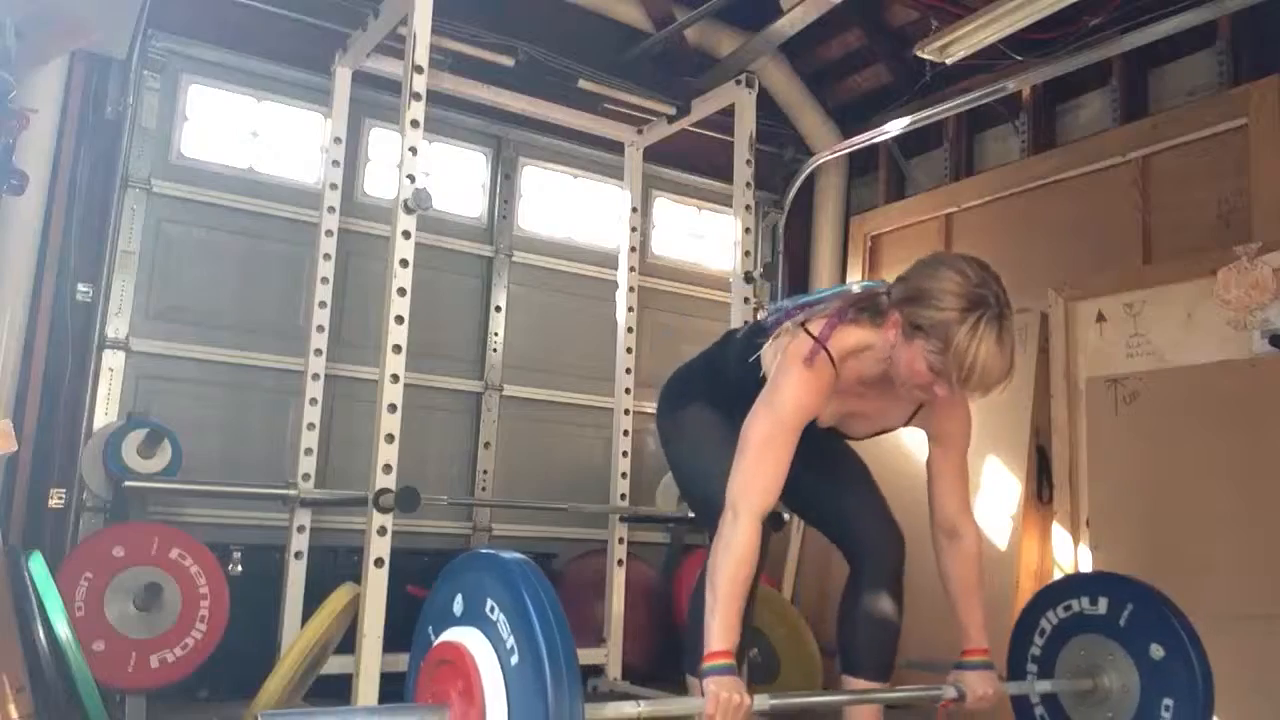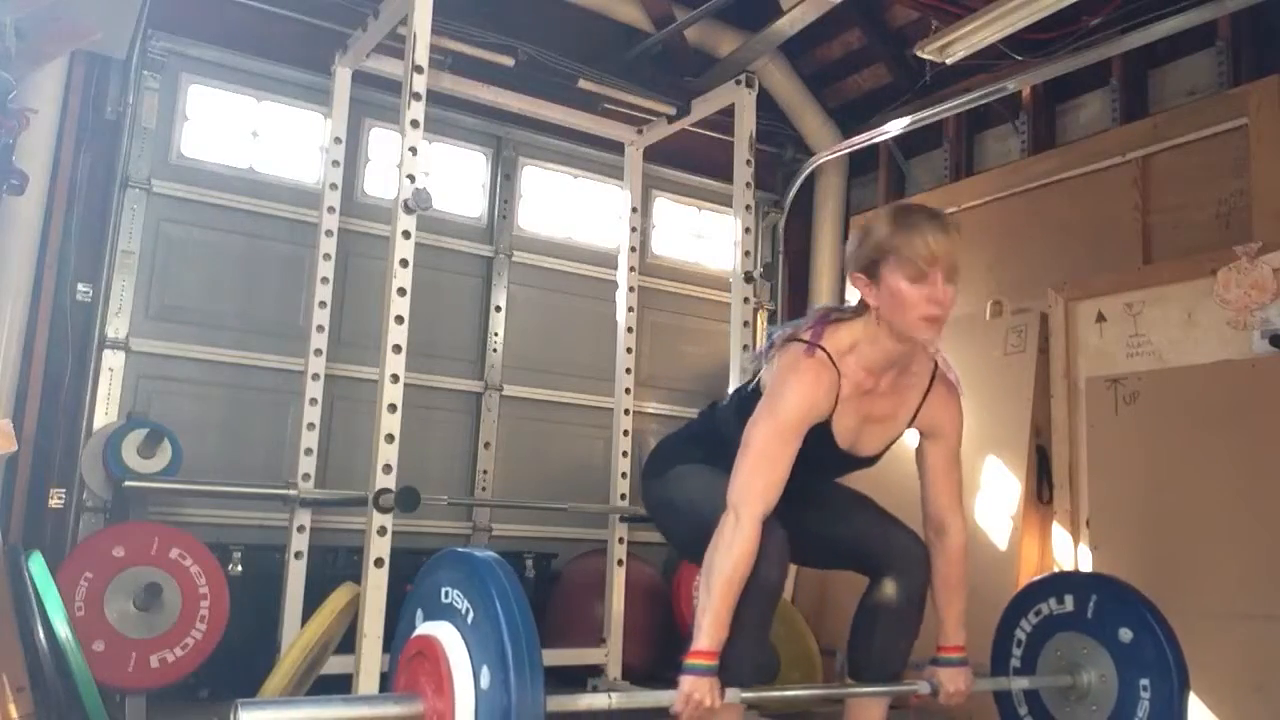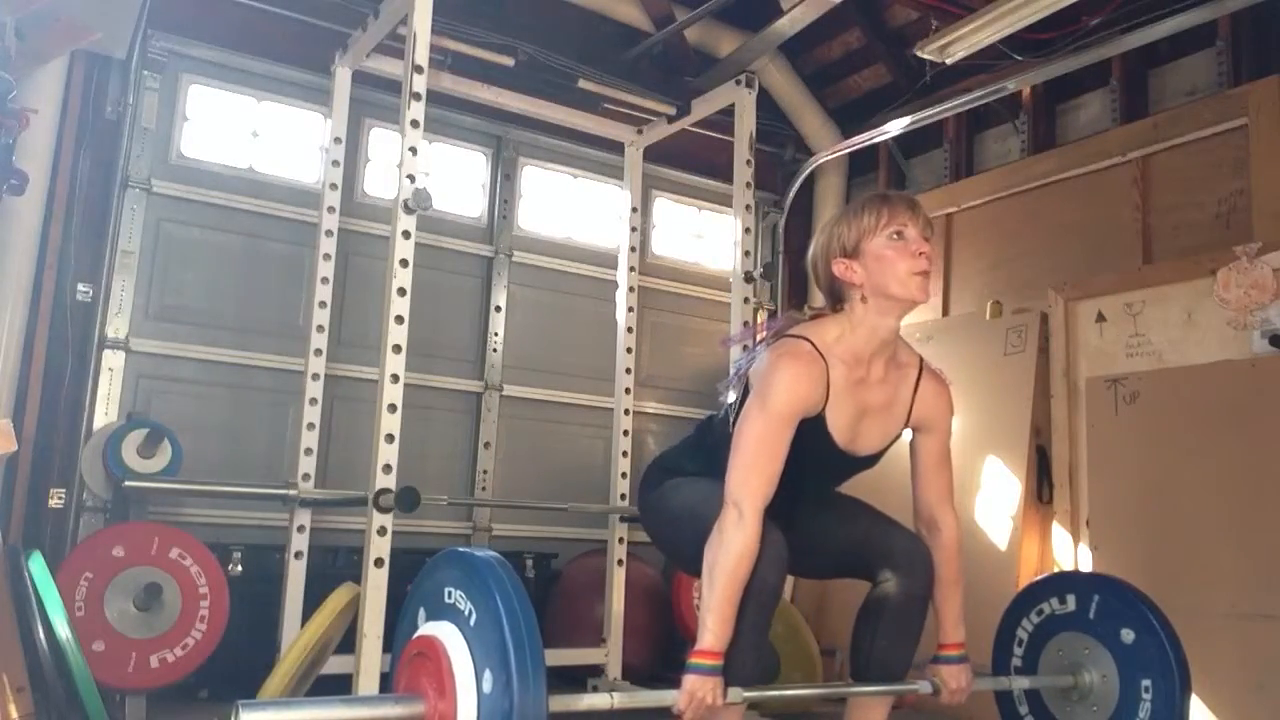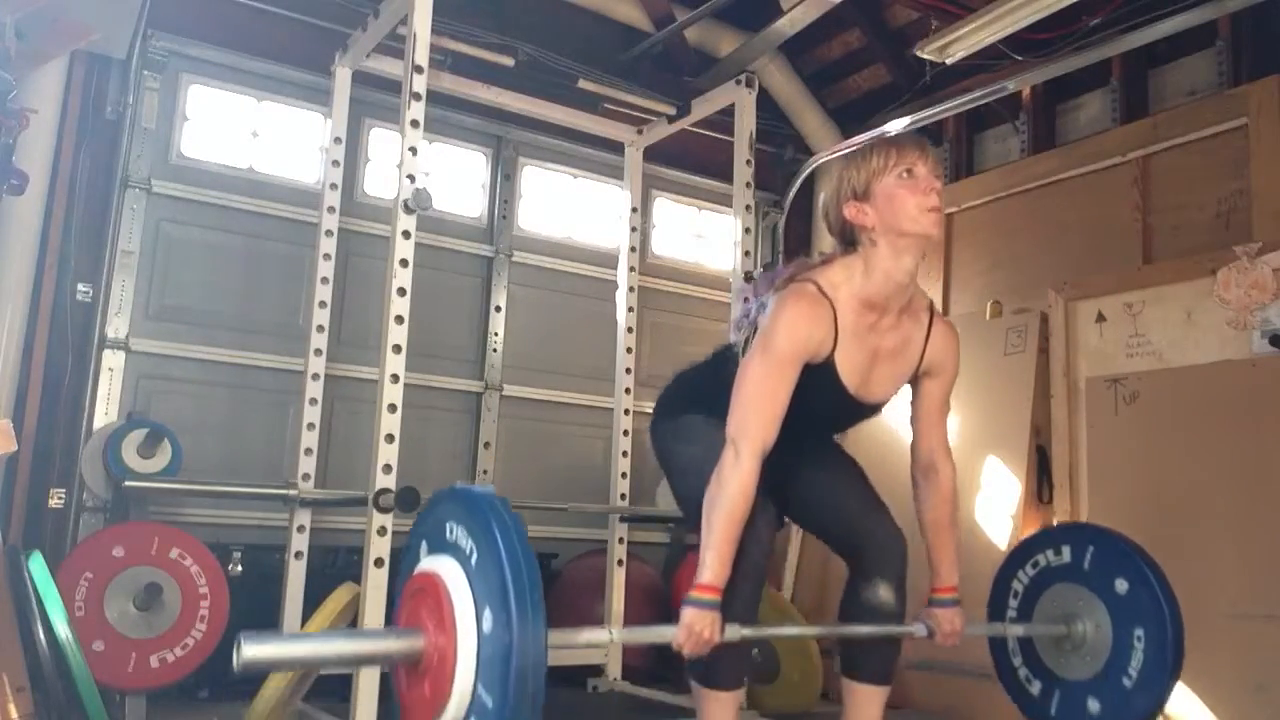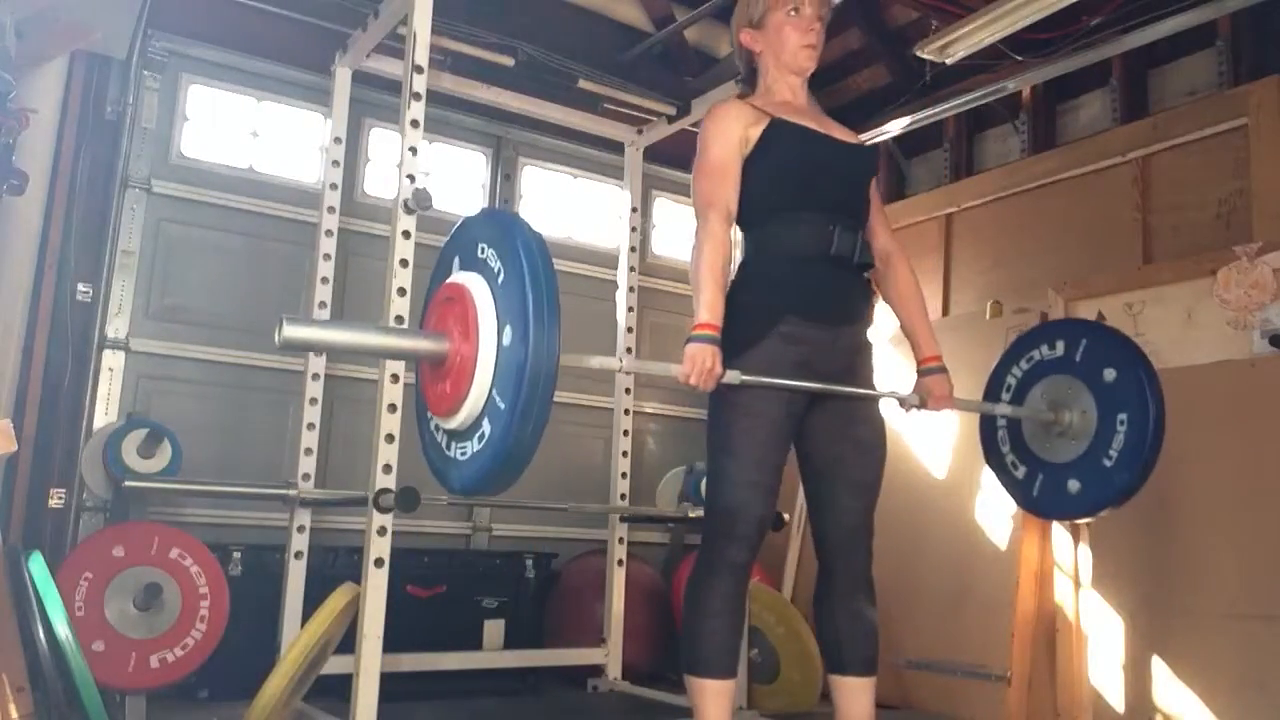
dt=1s
person 1, frame 1
left shoulder: (941, 403)
right shoulder: (812, 362)
left elbow: (955, 528)
right elbow: (744, 511)
left wrist: (975, 654)
right wrist: (718, 664)
left hip: (804, 431)
right hip: (705, 408)
left knee: (879, 546)
right knee: (742, 539)
person 1, frame 2
left shoulder: (937, 396)
right shoulder: (811, 369)
left elbow: (946, 526)
right elbow: (744, 517)
left wrist: (952, 651)
right wrist: (701, 661)
left hip: (793, 487)
right hip: (691, 472)
left knee: (904, 557)
right knee: (763, 550)
person 1, frame 3
left shoulder: (926, 390)
right shoulder: (798, 364)
left elbow: (939, 521)
right elbow: (740, 513)
left wrist: (952, 648)
right wrist: (706, 658)
left hip: (791, 502)
right hip: (688, 488)
left knee: (906, 560)
right knee: (761, 553)
person 1, frame 4
left shoulder: (935, 336)
right shoulder: (806, 309)
left elbow: (933, 466)
right elbow: (742, 456)
left wrist: (946, 593)
right wrist: (704, 594)
left hip: (801, 441)
right hip: (701, 421)
left knee: (882, 550)
right knee: (747, 539)
person 1, frame 5
left shoulder: (848, 140)
right shoulder: (734, 120)
left elbow: (885, 250)
right elbow: (714, 225)
left wrist: (929, 357)
right wrist: (705, 330)
left hip: (844, 348)
right hip: (766, 336)
left knee: (849, 547)
right knee: (735, 534)
